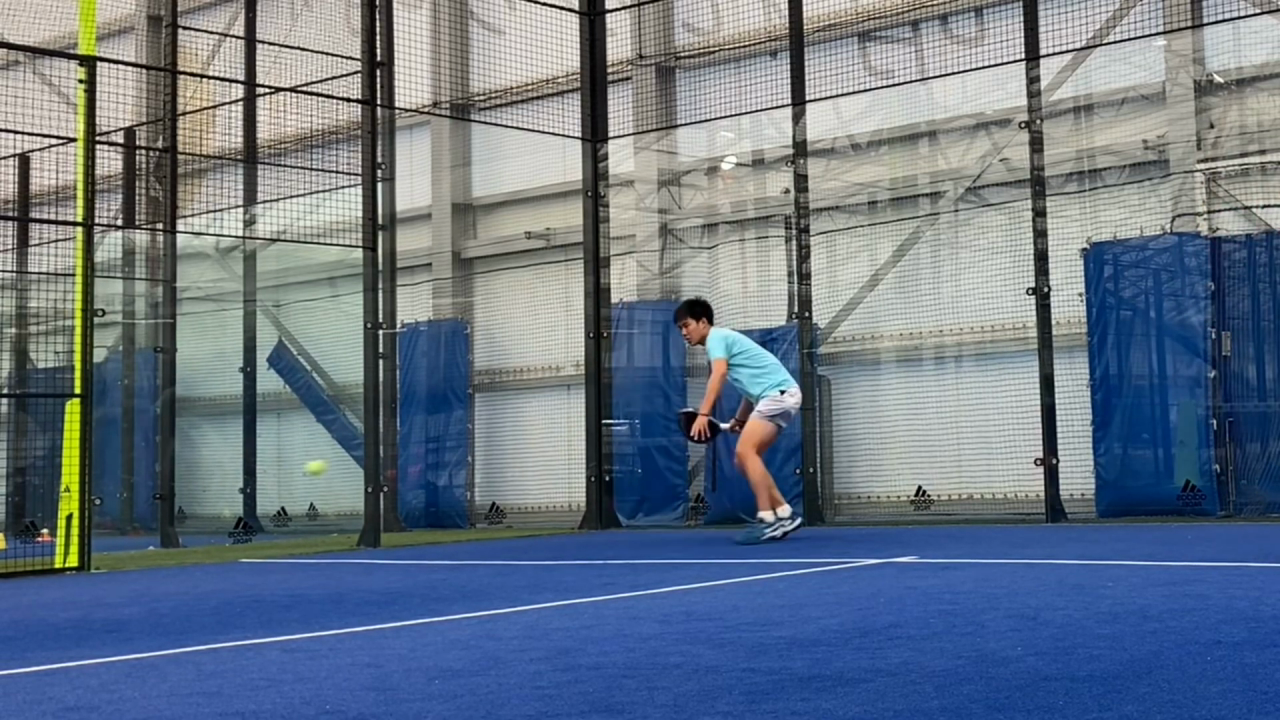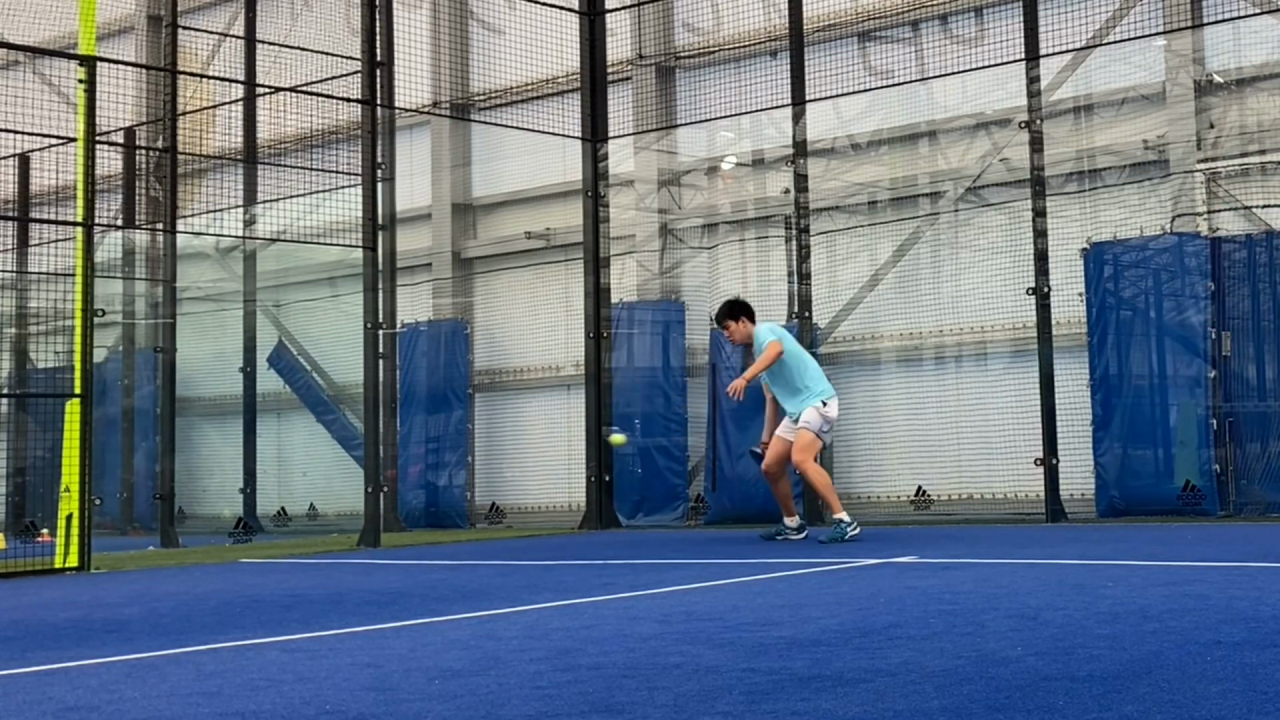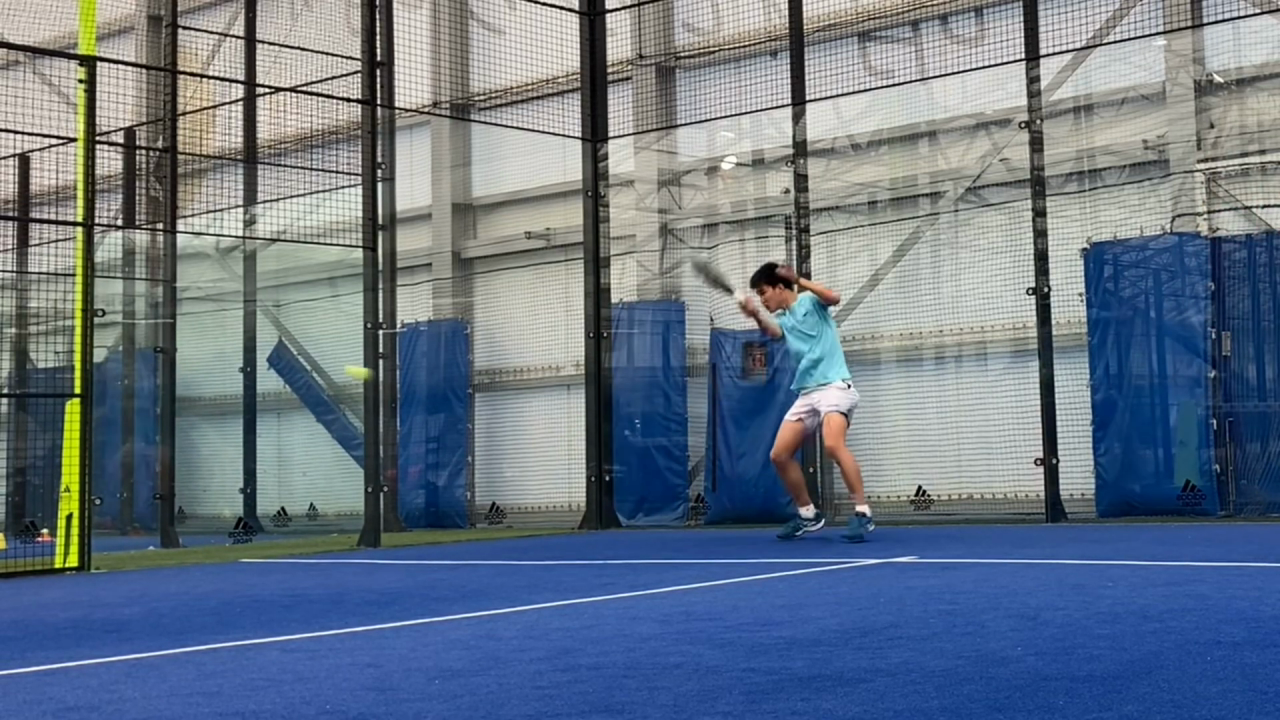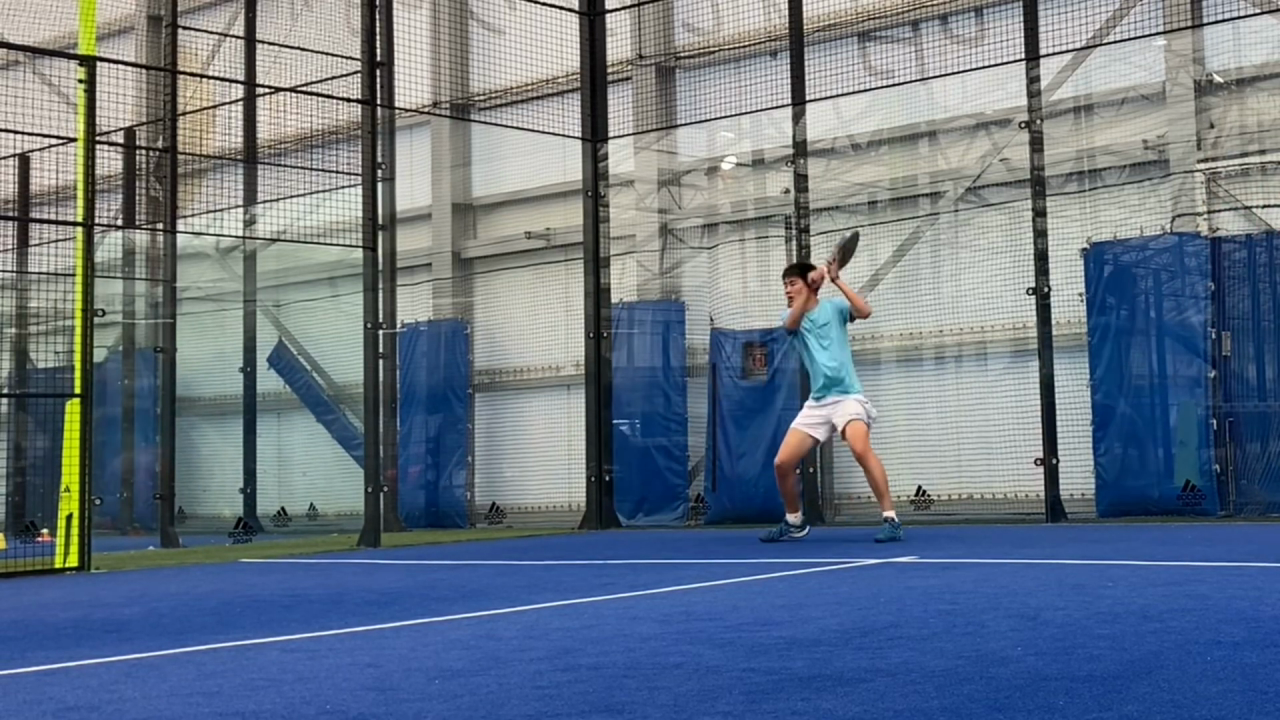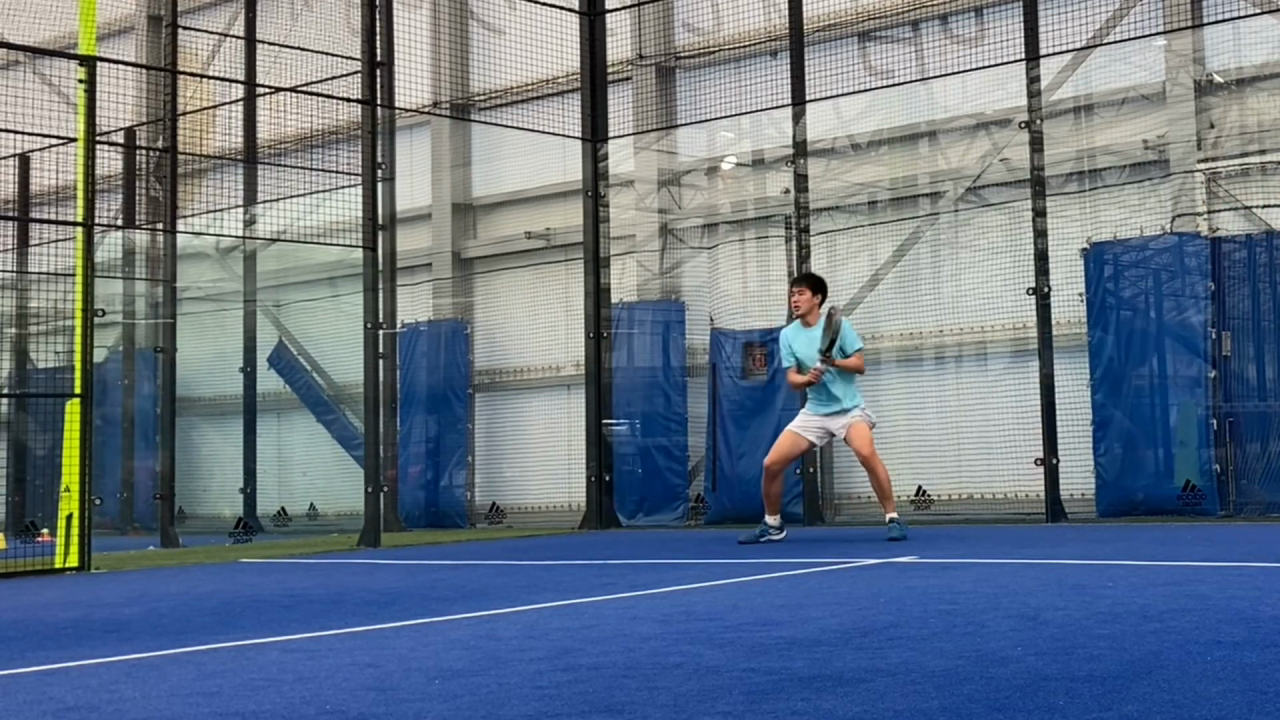
dt=0.2s
person 1, frame 1
left shoulder: (716, 338)
right shoulder: (721, 339)
left elbow: (719, 374)
left wrist: (703, 414)
right wrist: (740, 418)
left hip: (780, 393)
right hip: (768, 396)
left knee: (745, 451)
right knee: (744, 454)
left ankle: (777, 517)
right ankle: (776, 517)
person 1, frame 2
left shoulder: (770, 330)
right shoulder: (758, 351)
left elbow: (776, 350)
right elbow: (772, 397)
left wrist: (744, 378)
right wrist: (767, 436)
left hip: (818, 401)
right hip: (795, 410)
left knee: (802, 459)
right knee: (770, 467)
left ankle: (843, 522)
right ankle: (793, 524)
person 1, frame 3
left shoulder: (811, 300)
right shoulder: (779, 318)
left elbow: (833, 297)
right elbow: (773, 331)
left wrist: (798, 282)
right wrist: (752, 311)
left hip: (833, 385)
right hip: (806, 393)
left knee: (833, 443)
right knee: (779, 454)
left ankle: (863, 514)
right ankle: (808, 515)
person 1, frame 4
left shoulder: (834, 306)
right shoulder: (792, 319)
left elbow: (864, 311)
right elbow: (790, 324)
left wrist: (838, 280)
right wrist: (811, 283)
left hip: (848, 397)
right hip: (817, 404)
left knee: (861, 450)
right knee: (782, 462)
left ankle: (889, 518)
right ankle: (794, 522)
person 1, frame 5
left shoulder: (839, 324)
right shoulder: (787, 335)
left elbow: (859, 365)
right elbow: (792, 378)
left wrist: (833, 362)
right wrist: (807, 378)
left hip: (848, 409)
right hip: (815, 412)
left knee: (866, 453)
right knee: (772, 464)
left ankle: (893, 519)
right ankle: (772, 525)
